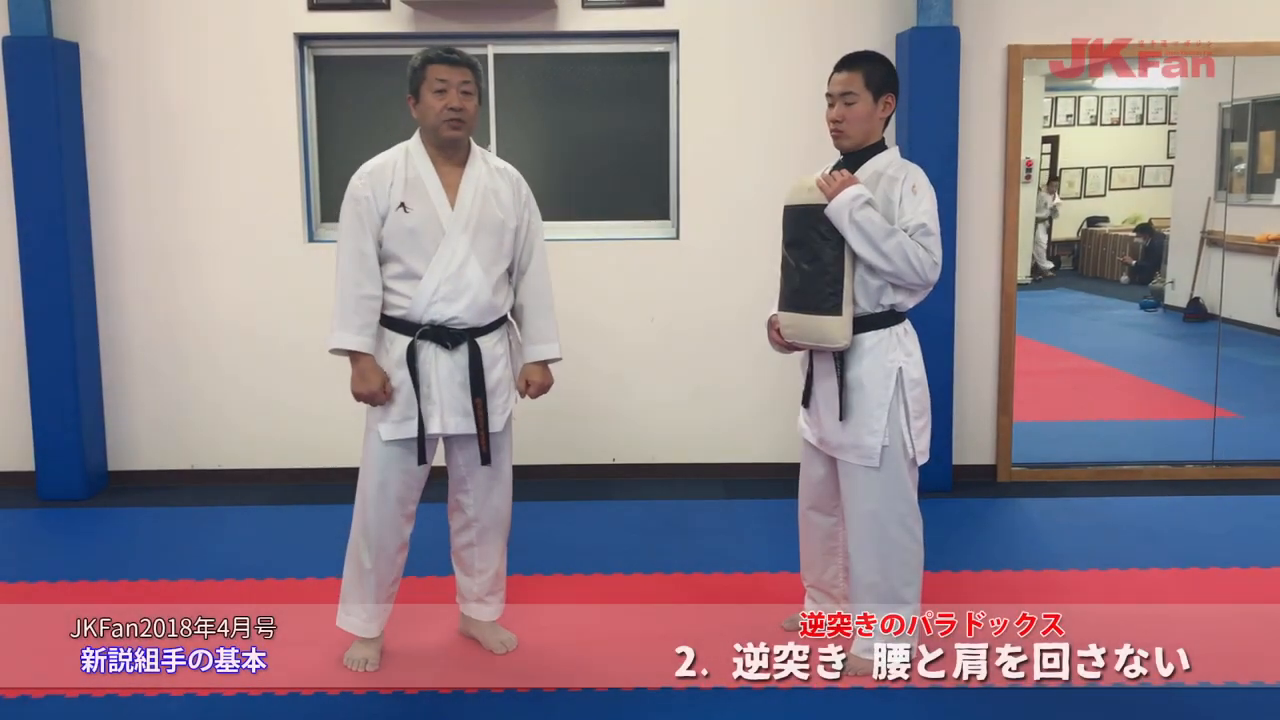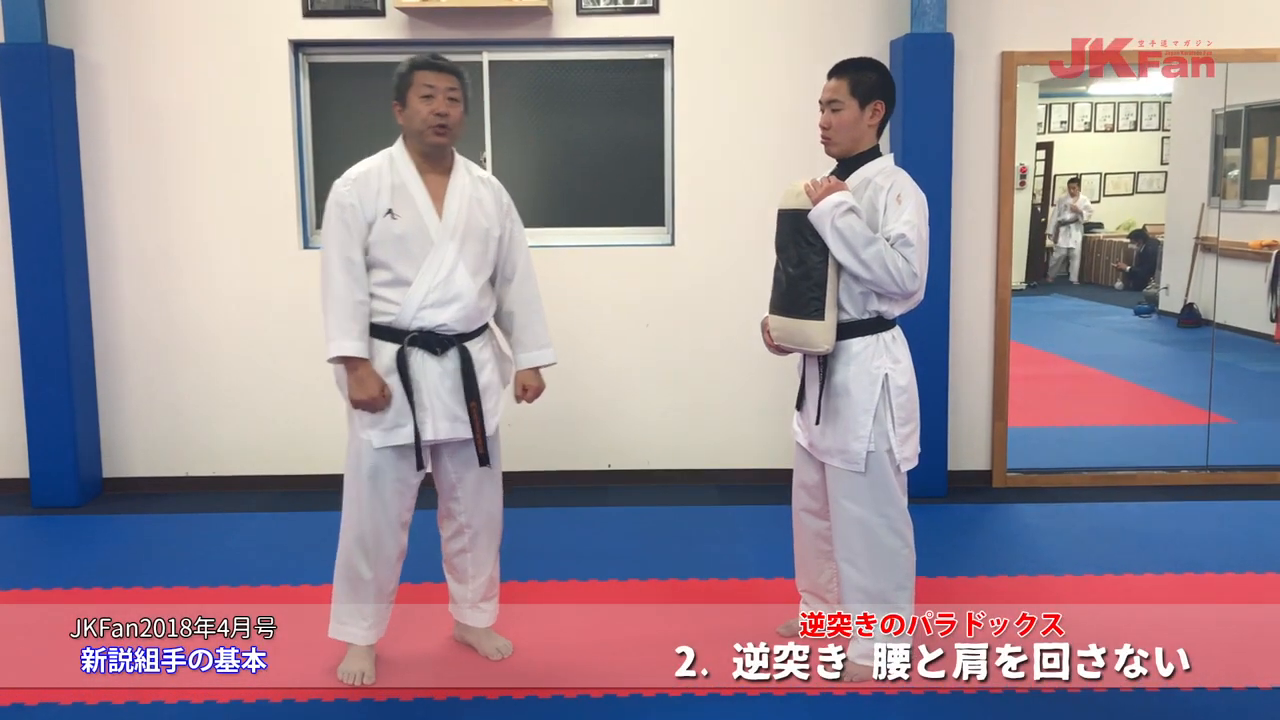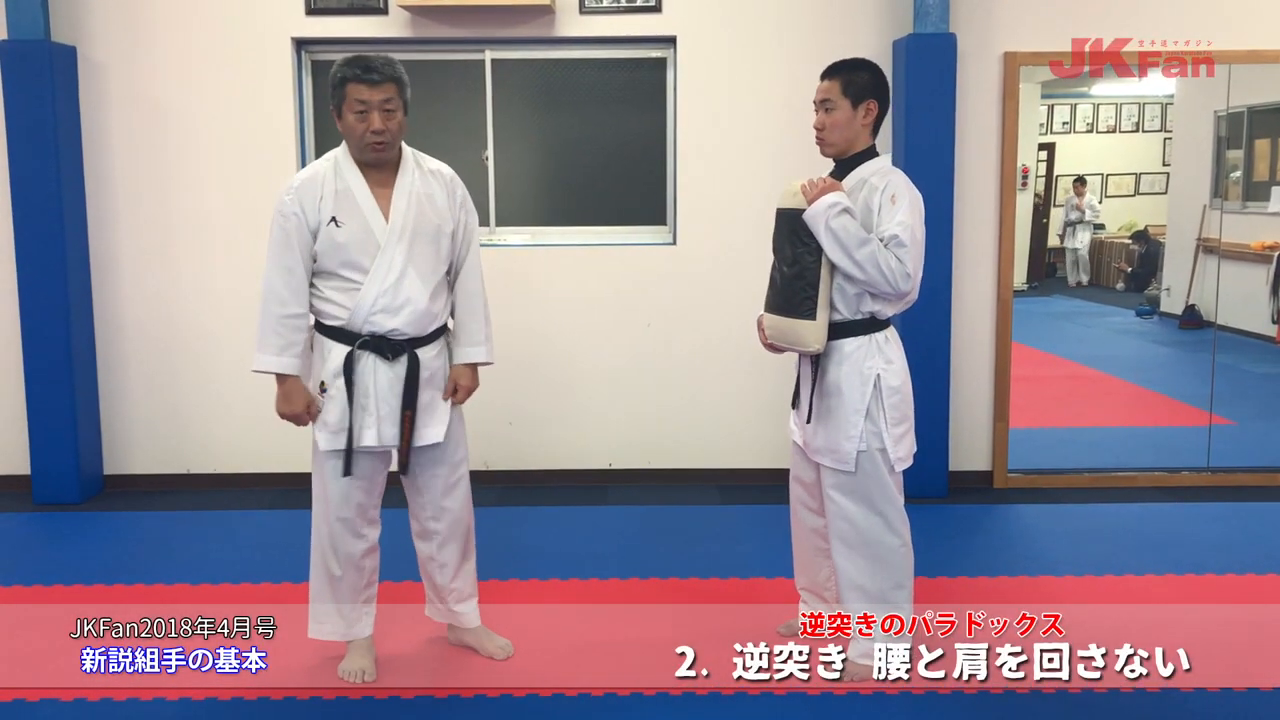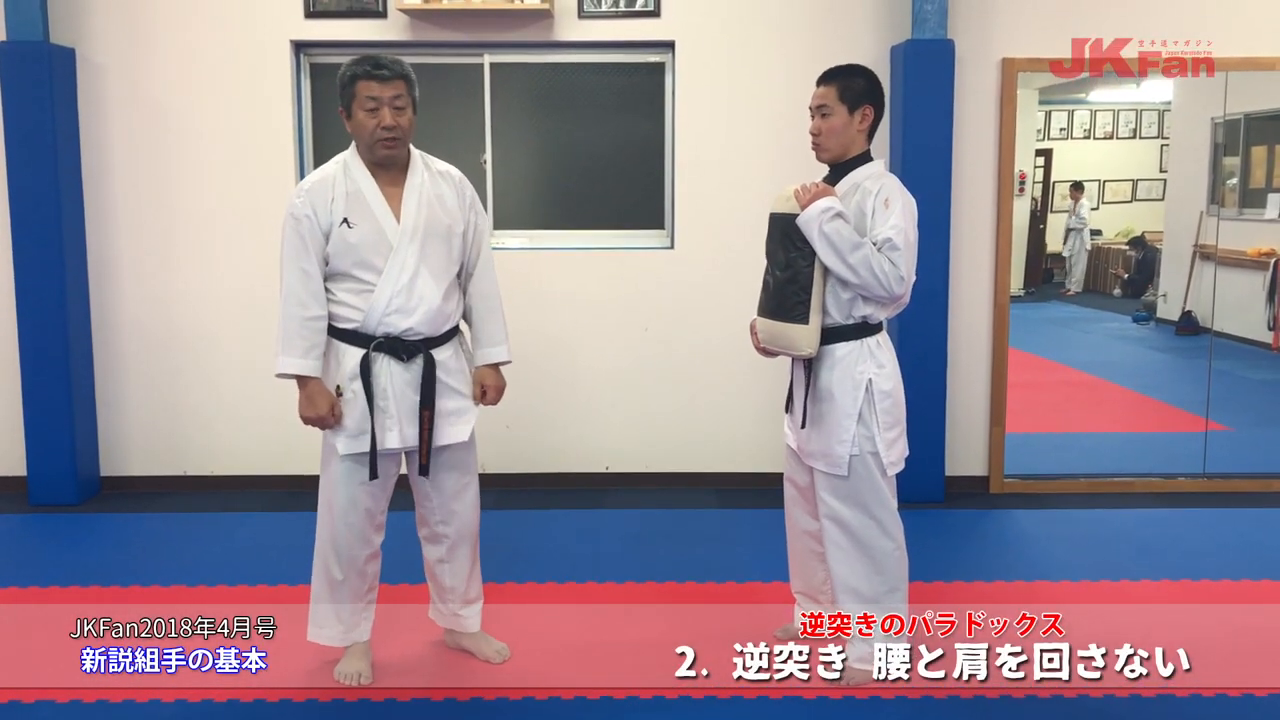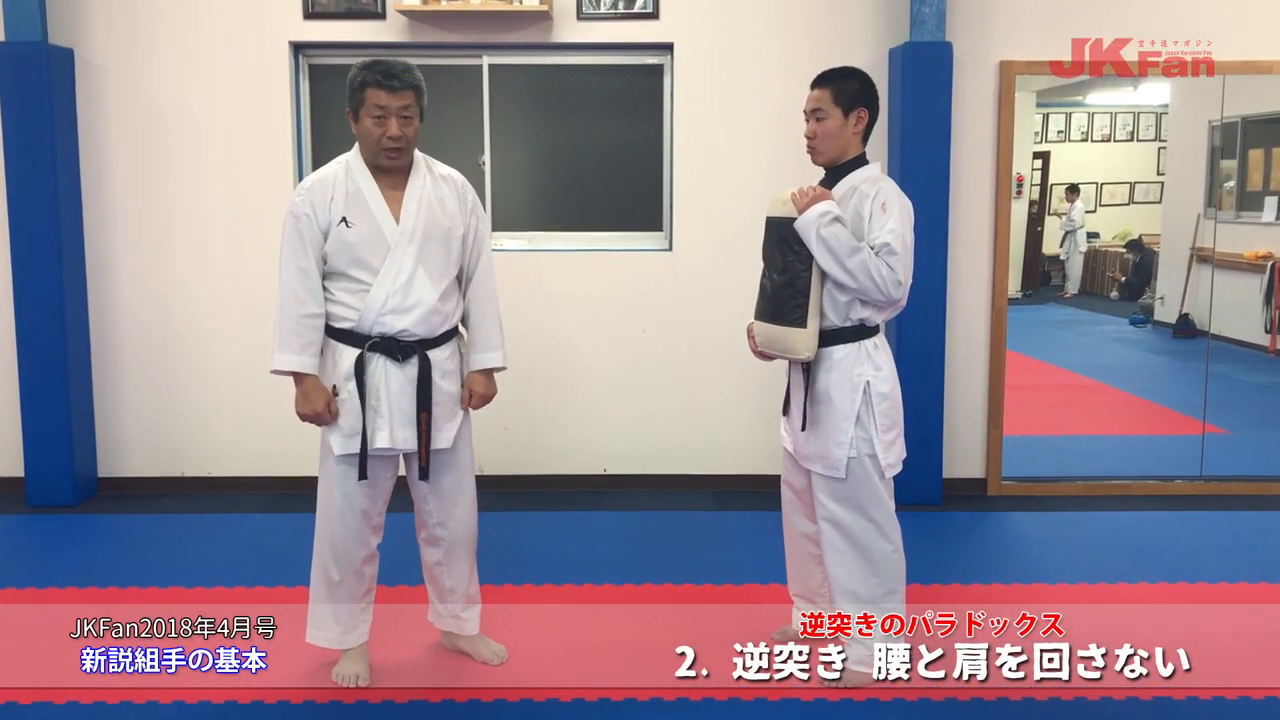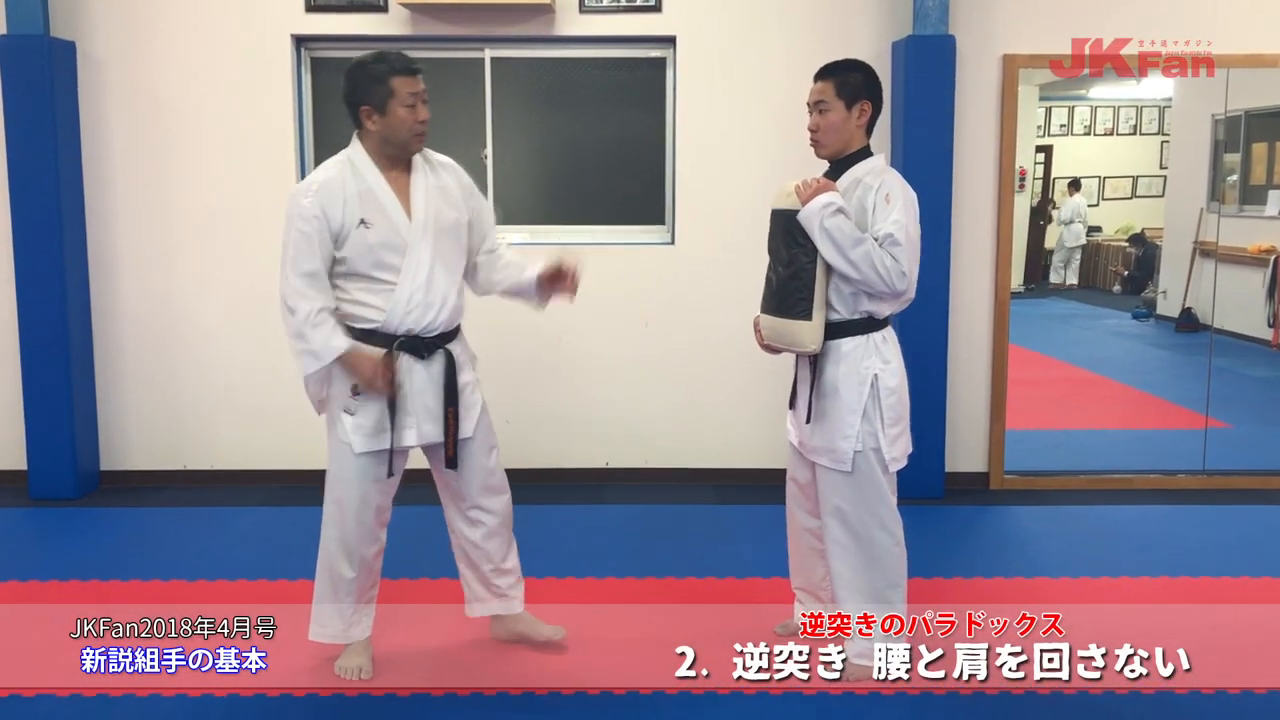
dt=0.7s
person 1, frame 1
left shoulder: (506, 183)
right shoulder: (377, 179)
left elbow: (531, 273)
right elbow: (358, 276)
left wrist: (538, 354)
right wrist: (361, 359)
left hip: (485, 361)
right hip: (407, 360)
left knee: (485, 498)
right knee: (385, 500)
left ankle: (480, 611)
right ankle: (366, 624)
person 1, frame 2
left shoulder: (487, 191)
right shoulder: (360, 185)
left elbow: (514, 281)
right elbow: (343, 282)
left wrist: (529, 360)
right wrist: (356, 366)
left hip: (469, 368)
right hip: (393, 368)
left knee: (475, 503)
right knee: (377, 510)
left ankle: (473, 617)
right ankle: (361, 634)
person 1, frame 3
left shoulder: (442, 183)
right shoulder: (307, 192)
left elbow: (466, 277)
right elbow: (286, 291)
left wrist: (468, 358)
right wrist: (287, 376)
left hip: (426, 368)
right hip: (347, 372)
left knee: (445, 503)
right knee: (345, 511)
left ankle: (460, 617)
right ankle: (355, 633)
person 1, frame 4
left shoulder: (451, 185)
right shoulder: (318, 195)
left elbow: (479, 278)
right elbow: (303, 295)
left wrist: (489, 359)
right wrist: (308, 381)
left hip: (441, 371)
right hip: (361, 375)
left knee: (453, 507)
right knee: (351, 515)
left ankle: (460, 621)
right ankle: (352, 635)
person 1, frame 5
left shoulder: (453, 190)
right shoulder: (320, 194)
left elbow: (479, 283)
right elbow: (301, 294)
left wrist: (483, 364)
right wrist: (305, 377)
left hip: (437, 373)
right hip: (358, 375)
left knee: (451, 510)
right knee: (350, 516)
left ankle: (458, 622)
right ankle: (350, 636)
person 1, frame 6
left shoulder: (447, 176)
right shoulder: (323, 191)
left elbow: (480, 261)
right elbow: (298, 292)
left wrist: (535, 279)
right wrist: (347, 354)
left hip: (445, 364)
right hip: (370, 373)
left knee: (481, 495)
right knee: (357, 513)
left ankle: (505, 610)
right ankle: (348, 632)
person 2, frame 1
left shoulder: (904, 180)
right shoulder: (829, 183)
left elbow: (922, 266)
left wrist: (852, 205)
right wrist: (785, 321)
left hip: (878, 362)
right hip: (826, 359)
left knee: (880, 505)
right knee: (821, 497)
left ankle: (885, 632)
right ankle: (829, 604)
person 2, frame 2
left shoulder: (894, 188)
right shoulder: (829, 188)
left elbow: (904, 276)
left wrist: (836, 212)
left hip: (868, 366)
right hip: (822, 364)
left knee: (870, 511)
right knee: (815, 501)
left ankle: (880, 638)
right ankle: (824, 608)
person 2, frame 3
left shoulder: (890, 187)
right shoulder: (827, 188)
left elbow: (898, 276)
left wrist: (830, 213)
left hip: (863, 367)
right hip: (818, 362)
left knee: (868, 509)
right knee: (813, 500)
left ankle: (880, 639)
right ankle: (823, 608)
person 2, frame 4
left shoulder: (883, 192)
right shoulder: (822, 192)
left elbow: (891, 279)
left wrist: (824, 216)
left hip: (856, 370)
right hip: (812, 365)
left knee: (862, 513)
right knee: (807, 502)
left ankle: (875, 643)
right ankle: (818, 612)
person 2, frame 5
left shoulder: (880, 196)
right shoulder: (819, 196)
left elbow: (889, 282)
left wrist: (821, 221)
left hip: (853, 373)
right hip: (809, 369)
left knee: (859, 514)
right knee: (805, 504)
left ankle: (872, 646)
right ankle: (816, 614)
person 2, frame 6
left shoulder: (884, 187)
right shoulder: (826, 188)
left elbow: (892, 274)
left wrist: (824, 212)
left hip: (860, 365)
right hip: (819, 361)
left knee: (861, 510)
right knee: (810, 499)
left ankle: (873, 642)
right ankle: (820, 609)
